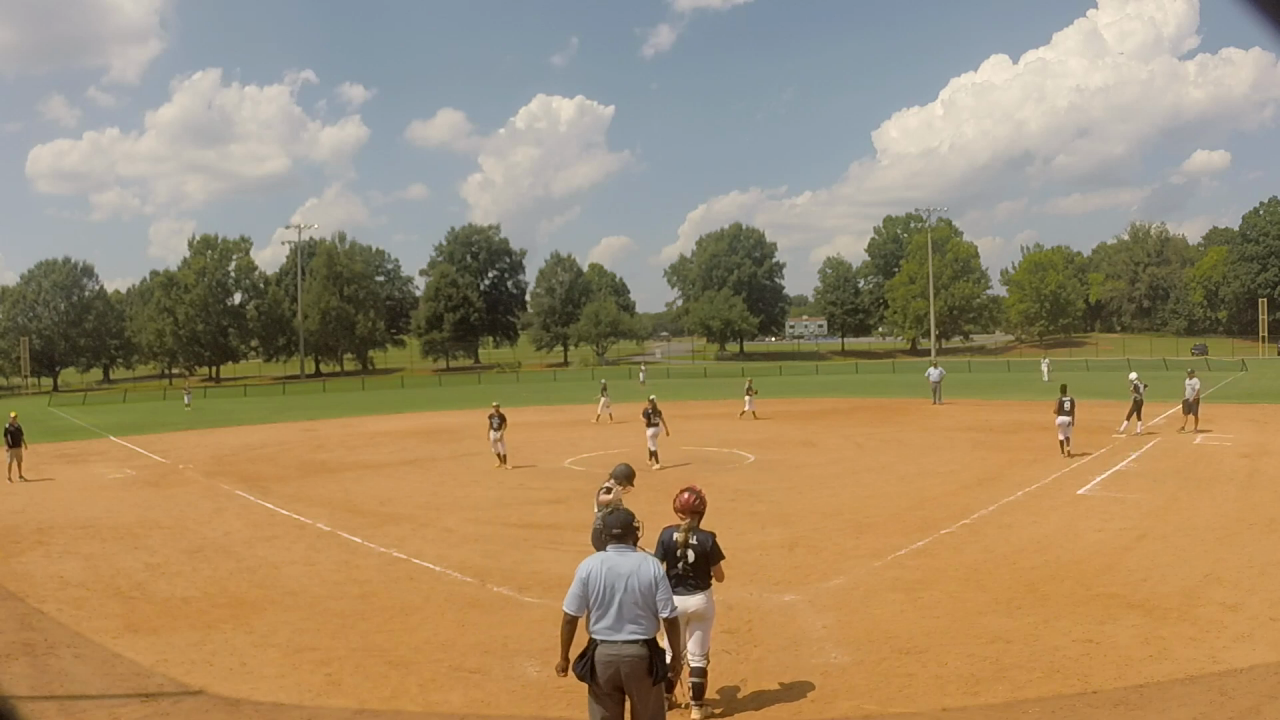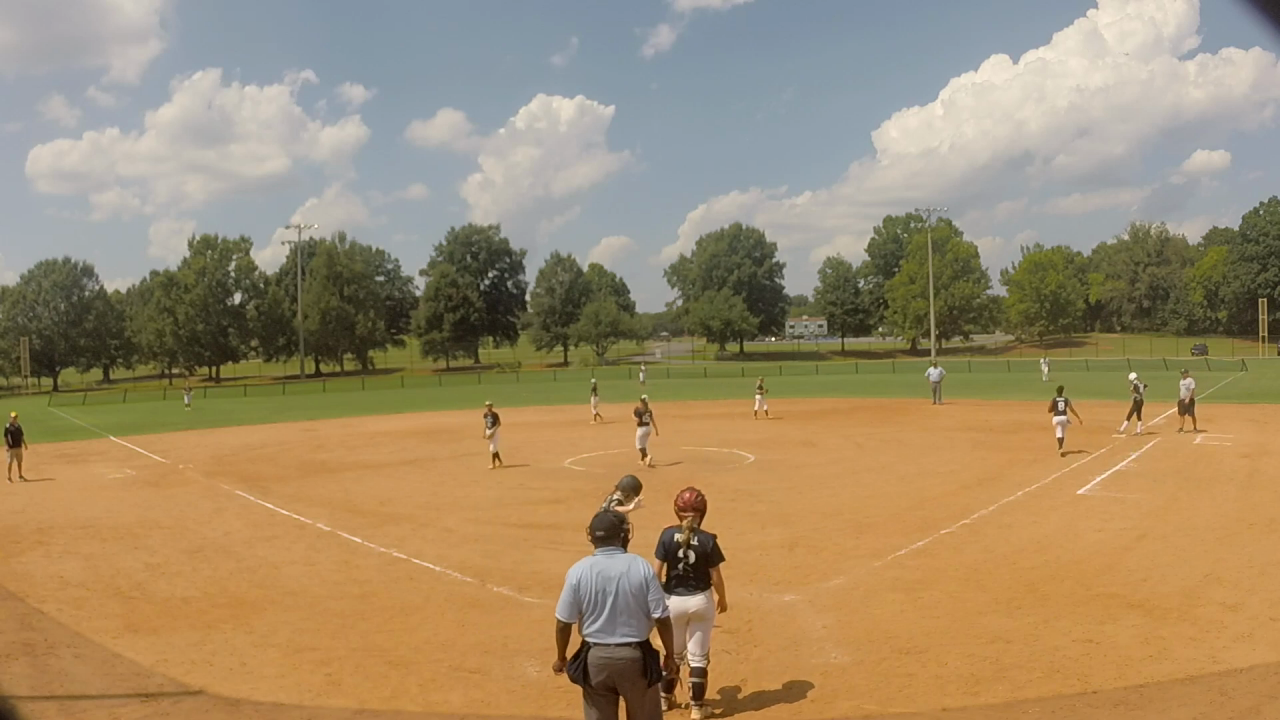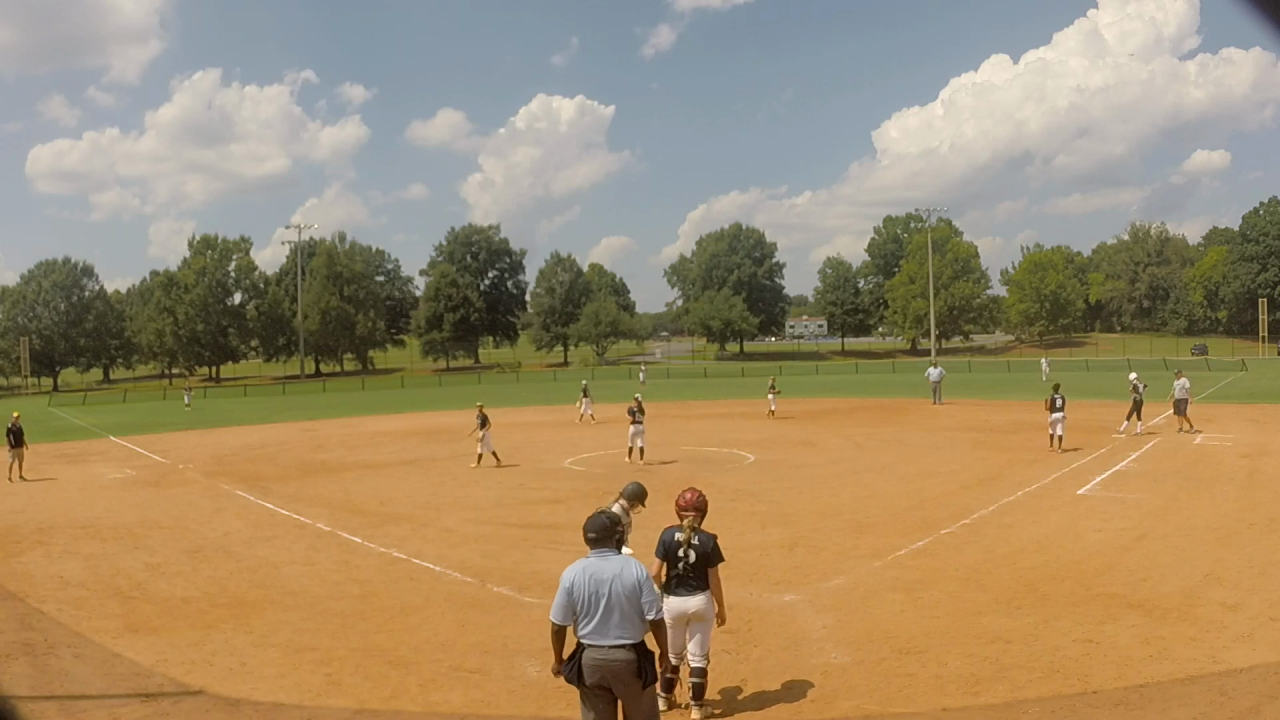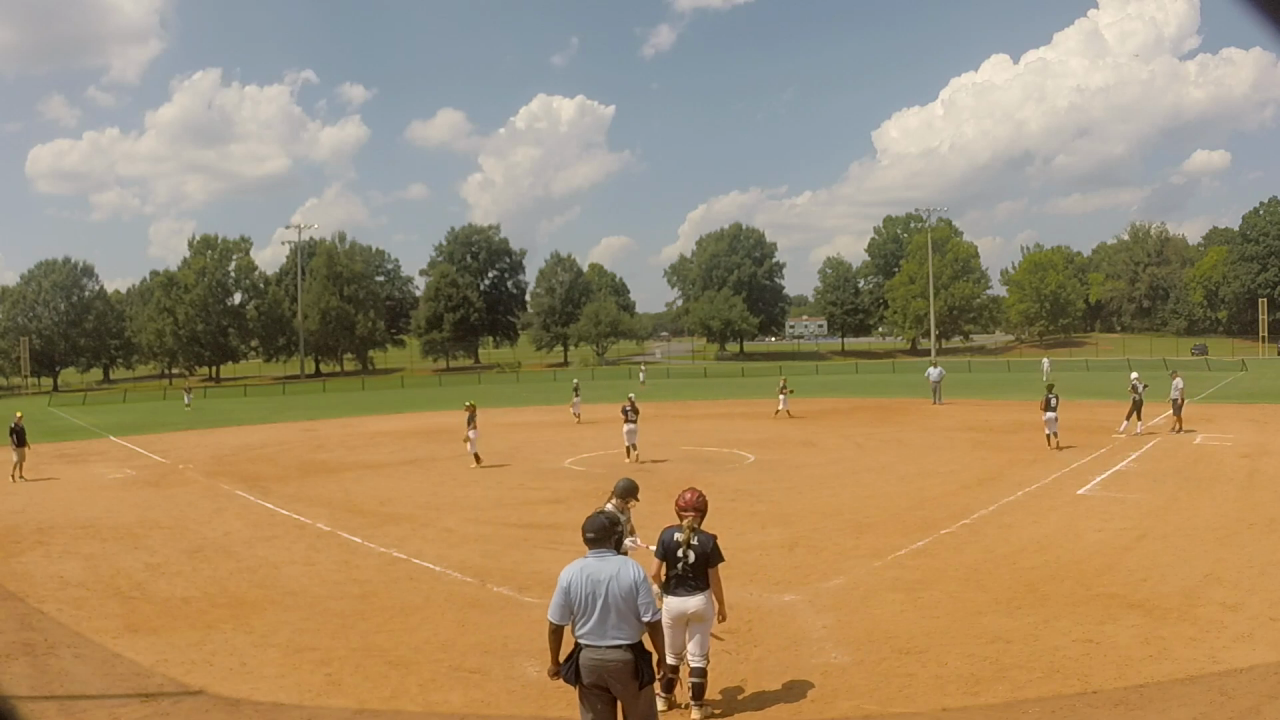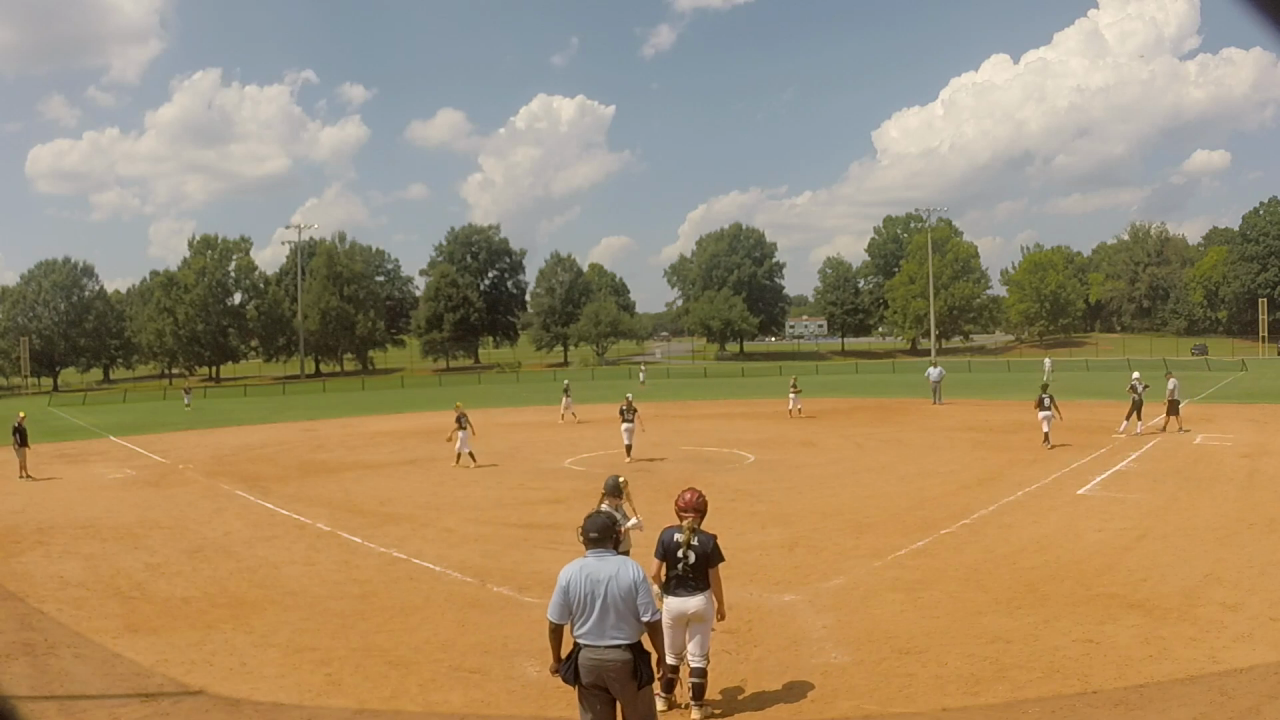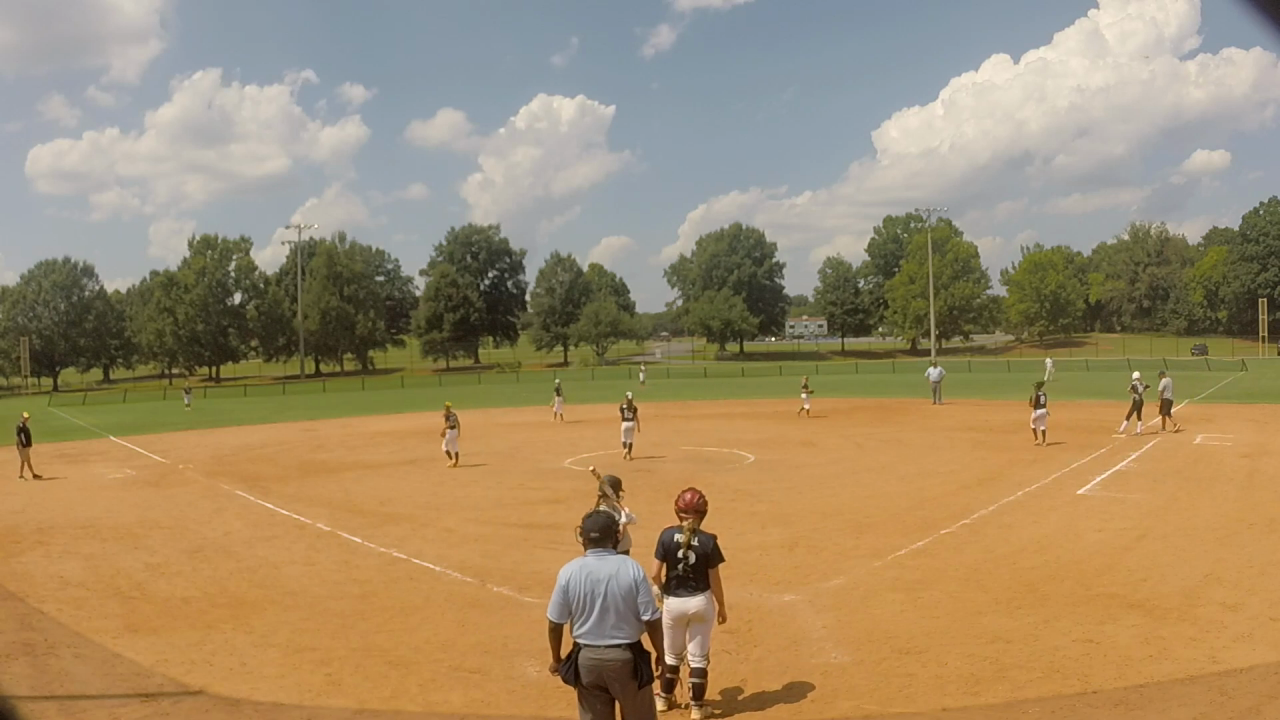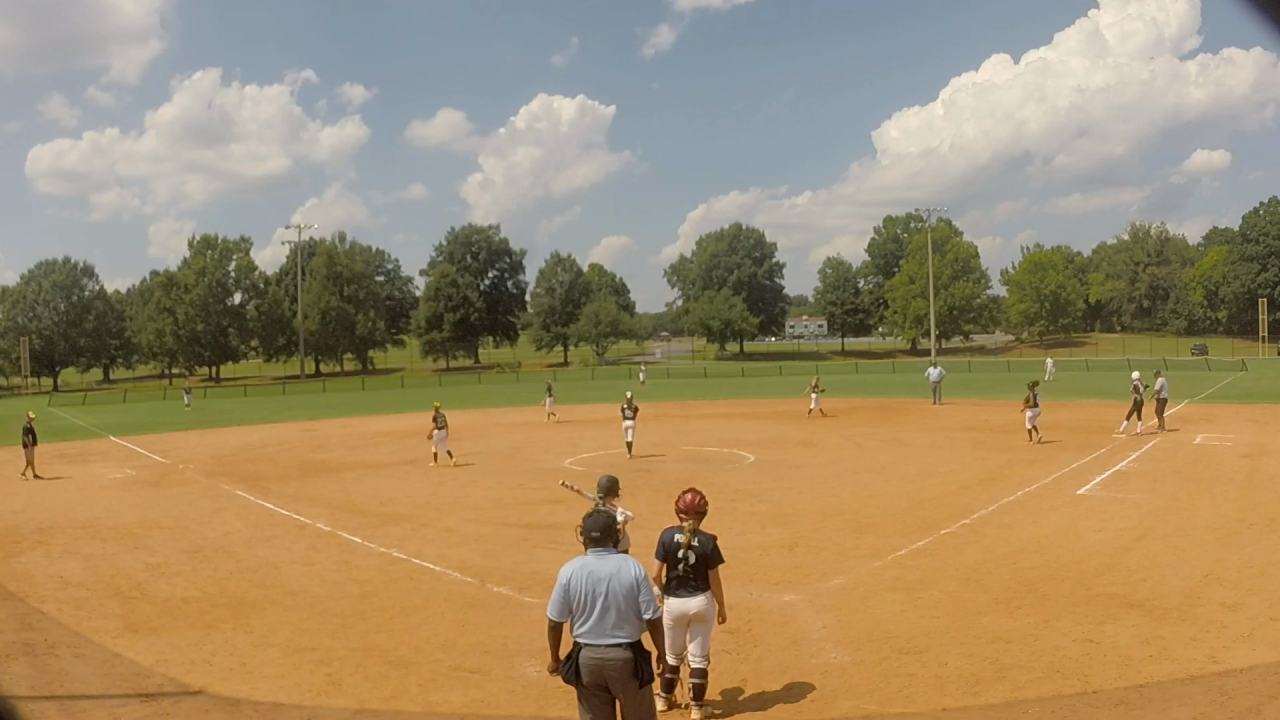
dt=0.3s
person 1, frame 1
left shoulder: (667, 534)
right shoulder: (707, 539)
right elbow: (719, 575)
right wrist: (717, 577)
left hip: (673, 600)
right hip: (701, 600)
left knee: (672, 652)
right knee: (698, 656)
left ankle: (665, 699)
person 1, frame 2
left shoulder: (667, 535)
right shoulder: (707, 540)
left elbow: (656, 573)
right elbow: (716, 578)
left wrist: (662, 591)
right wrist: (722, 600)
left hip: (674, 601)
right hip: (701, 601)
left knee: (673, 653)
right knee: (698, 657)
left ankle: (664, 699)
person 1, frame 3
left shoulder: (668, 534)
right shoulder: (708, 540)
left elbow: (655, 573)
right elbow: (714, 580)
left wrist: (663, 590)
right wrist: (721, 607)
left hip: (673, 601)
right hip: (701, 602)
left knee: (673, 654)
right knee: (698, 657)
left ankle: (664, 699)
person 1, frame 4
left shoulder: (667, 535)
right shoulder: (708, 540)
left elbow: (654, 572)
right elbow: (714, 579)
left wrist: (663, 589)
right wrist: (722, 606)
left hip: (673, 601)
right hip: (700, 602)
left knee: (672, 654)
right knee: (698, 657)
left ankle: (664, 699)
person 1, frame 5
left shoulder: (667, 535)
right shoulder: (708, 540)
left elbow: (654, 573)
right elbow: (714, 579)
left wrist: (663, 589)
right wrist: (721, 605)
left hip: (673, 602)
right hip: (700, 602)
left knee: (672, 654)
right knee: (698, 657)
left ankle: (664, 699)
person 1, frame 6
left shoulder: (667, 535)
right shoulder: (708, 541)
left elbow: (654, 573)
right elbow: (714, 580)
left wrist: (663, 590)
right wrist: (722, 606)
left hip: (673, 602)
right hip: (701, 602)
left knee: (672, 654)
right knee: (698, 657)
left ankle: (664, 699)
person 1, frame 7
left shoulder: (667, 535)
right shoulder: (708, 541)
left elbow: (655, 574)
right elbow: (714, 580)
left wrist: (663, 591)
right wrist: (721, 607)
left hip: (674, 603)
right hip: (701, 603)
left knee: (672, 654)
right knee: (699, 657)
left ankle: (664, 699)
person 2, frame 1
left shoulder: (589, 566)
right shoulder: (651, 565)
left elbow: (570, 617)
right elbow: (669, 618)
left wrist: (564, 656)
right wrist: (677, 655)
left hip: (602, 654)
right hip: (642, 653)
person 2, frame 2
left shoulder: (579, 570)
right shoulder: (641, 567)
left elbow: (563, 622)
right elbow: (662, 618)
left wrist: (560, 657)
right wrist: (670, 654)
left hip: (595, 656)
right hip: (635, 655)
person 2, frame 3
left shoulder: (572, 573)
right shoulder: (634, 568)
left elbow: (558, 625)
right elbow: (655, 619)
left wrist: (558, 659)
right wrist: (664, 652)
left hip: (590, 658)
right hip: (631, 657)
person 2, frame 4
left shoulder: (570, 573)
right shoulder: (632, 569)
left elbow: (556, 625)
right elbow: (652, 621)
left wrist: (555, 661)
right wrist: (662, 657)
left hip: (588, 658)
right hip: (628, 657)
person 2, frame 5
left shoulder: (569, 572)
right shoulder: (631, 569)
left elbow: (555, 624)
right elbow: (651, 620)
left wrist: (557, 659)
right wrist: (661, 656)
left hip: (587, 658)
right hip: (626, 657)
person 2, frame 6
left shoulder: (569, 572)
right shoulder: (631, 568)
left elbow: (555, 623)
right elbow: (651, 619)
left wrist: (556, 658)
right wrist: (660, 654)
left hip: (586, 658)
right hip: (626, 657)
person 2, frame 7
left shoulder: (569, 571)
right shoulder: (632, 567)
left elbow: (555, 622)
right elbow: (652, 618)
left wrist: (555, 658)
right wrist: (661, 653)
left hip: (587, 658)
right hip: (627, 656)
